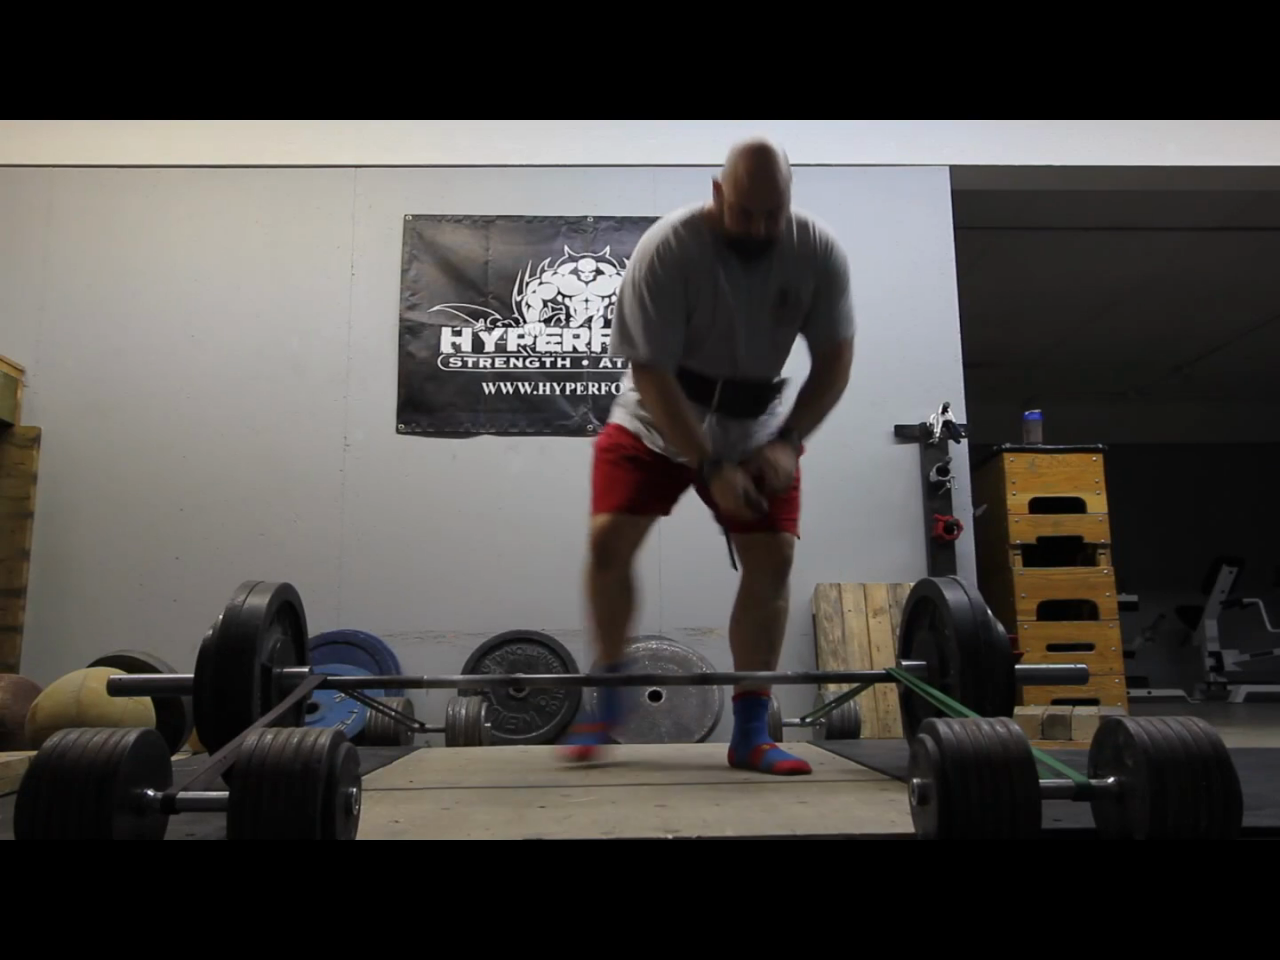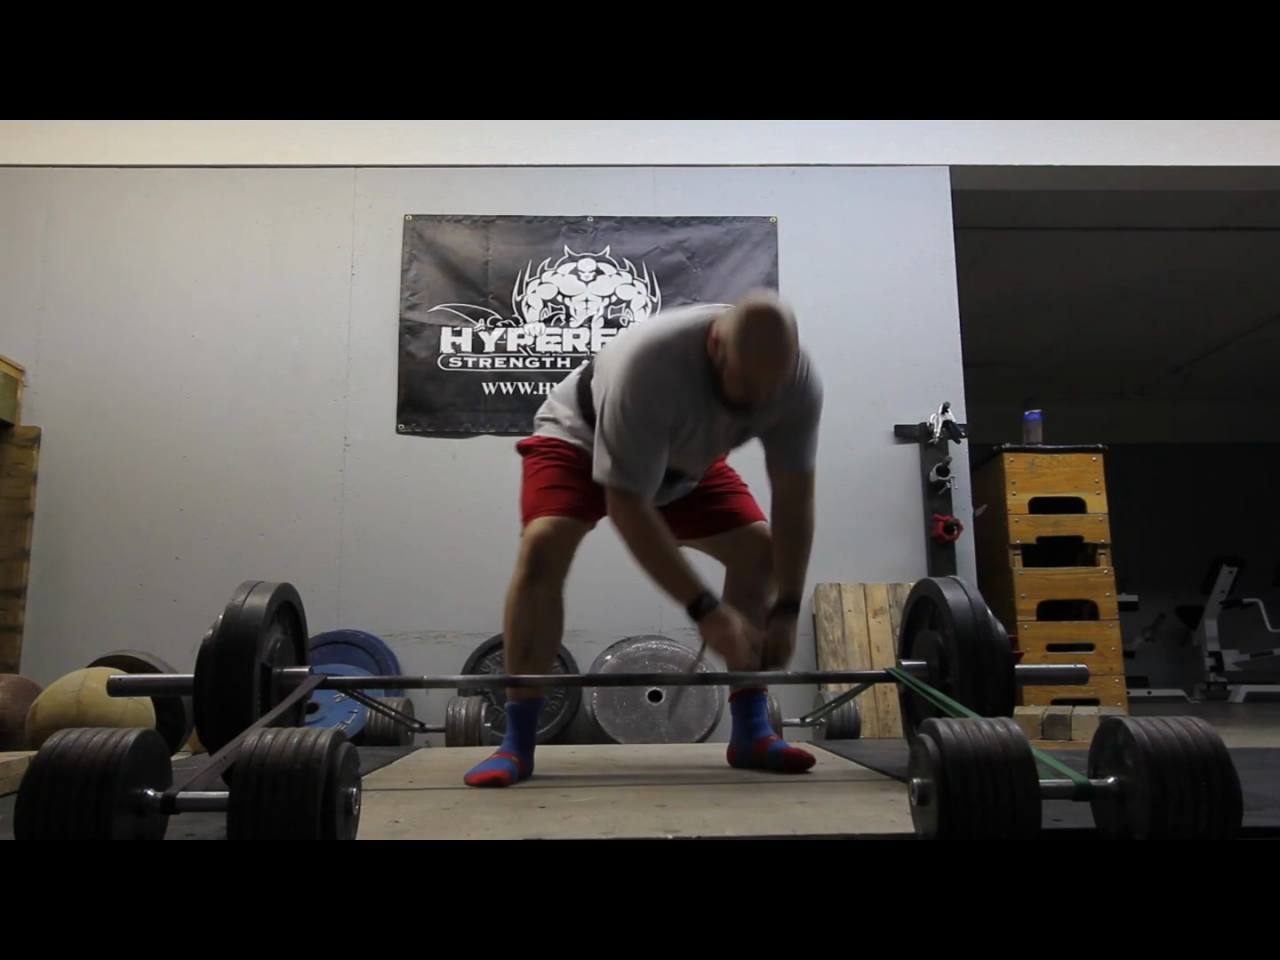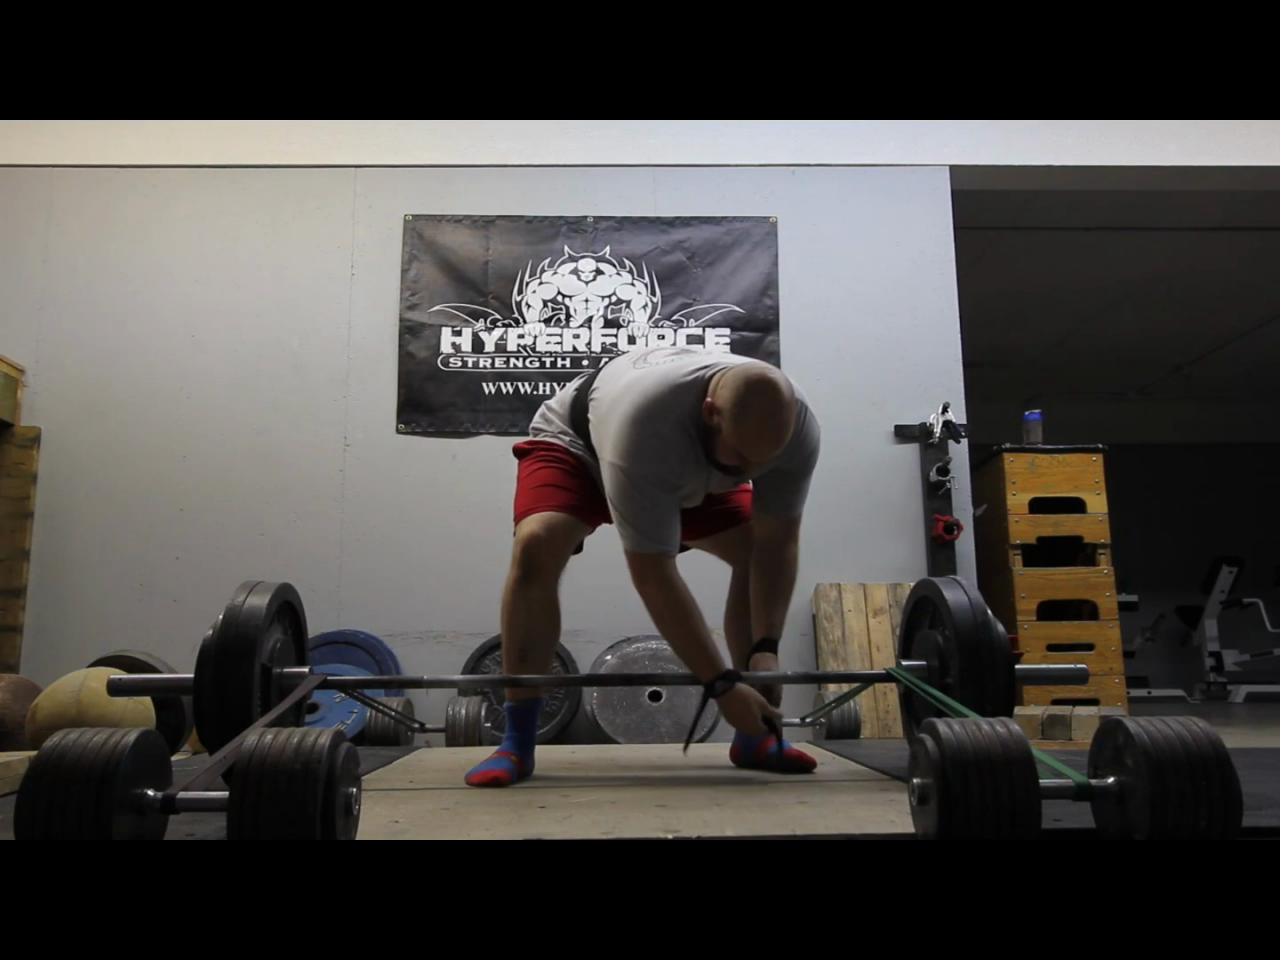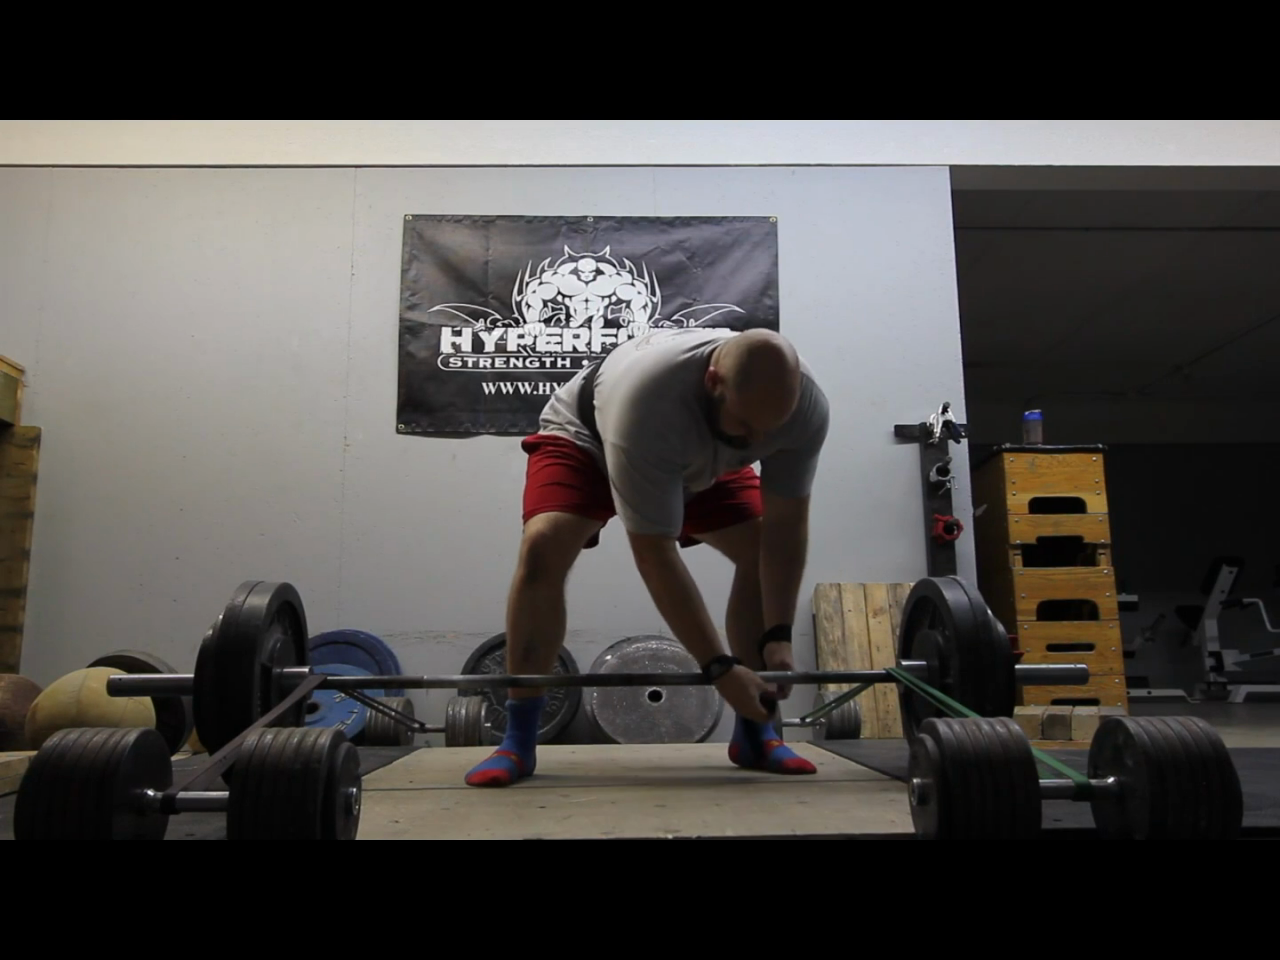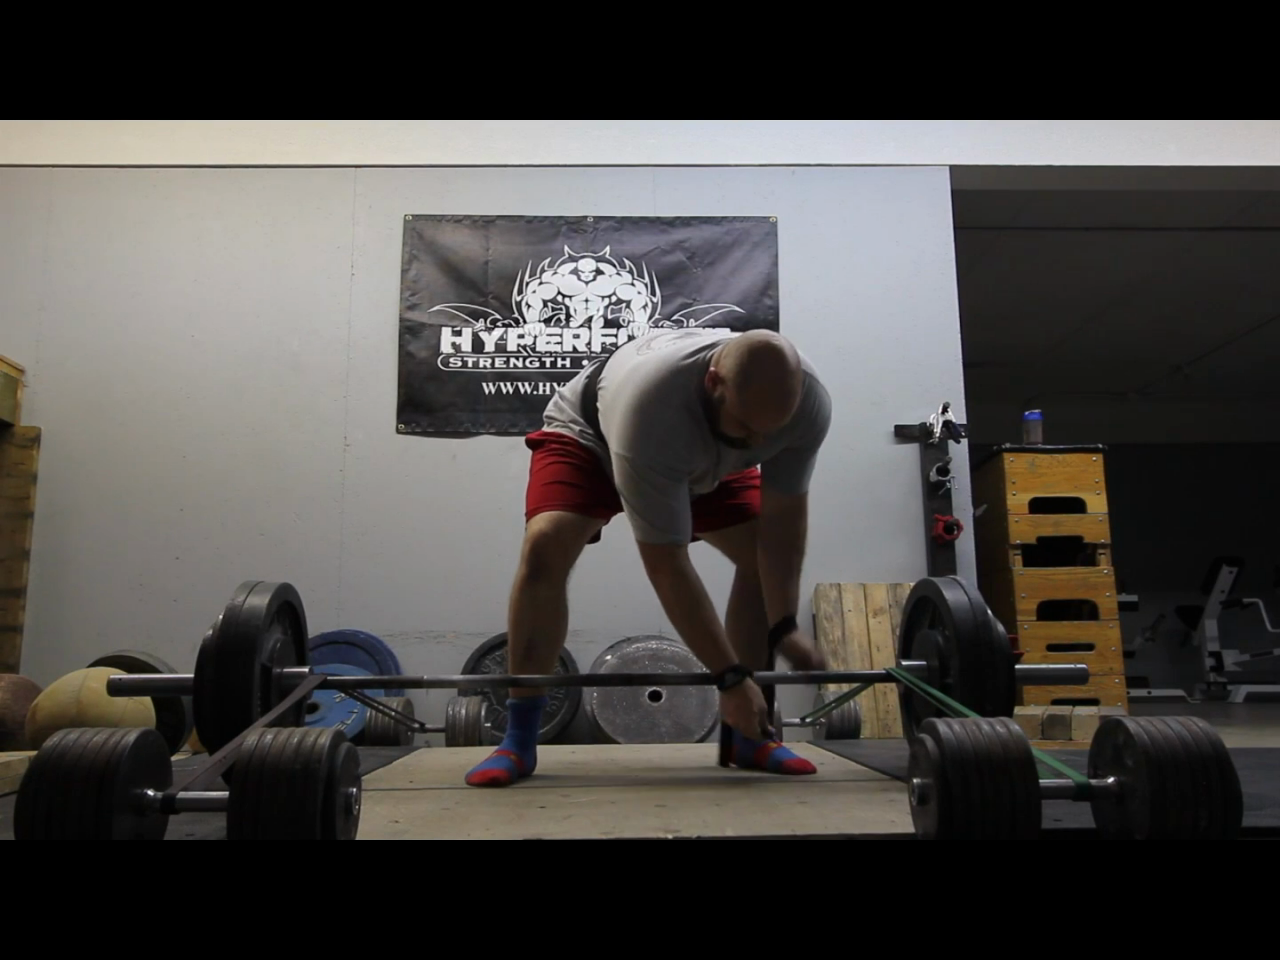
dt=0.3s
person 1, frame 1
left shoulder: (819, 252)
right shoulder: (666, 250)
left elbow: (835, 360)
right elbow: (651, 374)
left wrist: (788, 442)
right wrist: (711, 464)
left hip: (755, 431)
right hip: (654, 421)
left knee: (772, 555)
right knee: (608, 537)
left ankle: (750, 732)
right ankle: (608, 701)
person 1, frame 2
left shoulder: (800, 385)
right shoulder: (651, 366)
left elbow: (795, 498)
right elbow: (627, 507)
left wrist: (787, 607)
right wrist: (707, 611)
right hip: (579, 435)
left knee: (760, 552)
right knee: (543, 547)
left ankle: (750, 734)
right ankle: (518, 742)
person 1, frame 3
left shoulder: (796, 428)
right shoulder: (646, 425)
left elbow: (777, 542)
right elbow: (653, 572)
left wrist: (765, 649)
right wrist: (722, 686)
right hip: (576, 443)
left knee: (755, 549)
right knee: (537, 546)
left ankle: (753, 736)
right ankle: (517, 741)
person 1, frame 4
left shoulder: (806, 405)
right shoulder: (649, 404)
left elbow: (784, 525)
right elbow: (655, 555)
left wrist: (778, 637)
right wrist: (721, 667)
right hip: (586, 434)
left knee: (764, 550)
right knee: (543, 545)
left ankle: (752, 732)
right ankle: (519, 740)
person 1, frame 5
left shoulder: (806, 400)
right shoulder: (652, 408)
left elbow: (782, 519)
right elbow: (667, 563)
left wrist: (786, 626)
right wrist: (731, 679)
right hip: (589, 434)
left knee: (761, 549)
right knee: (545, 546)
left ankle: (752, 736)
right ankle: (519, 740)
